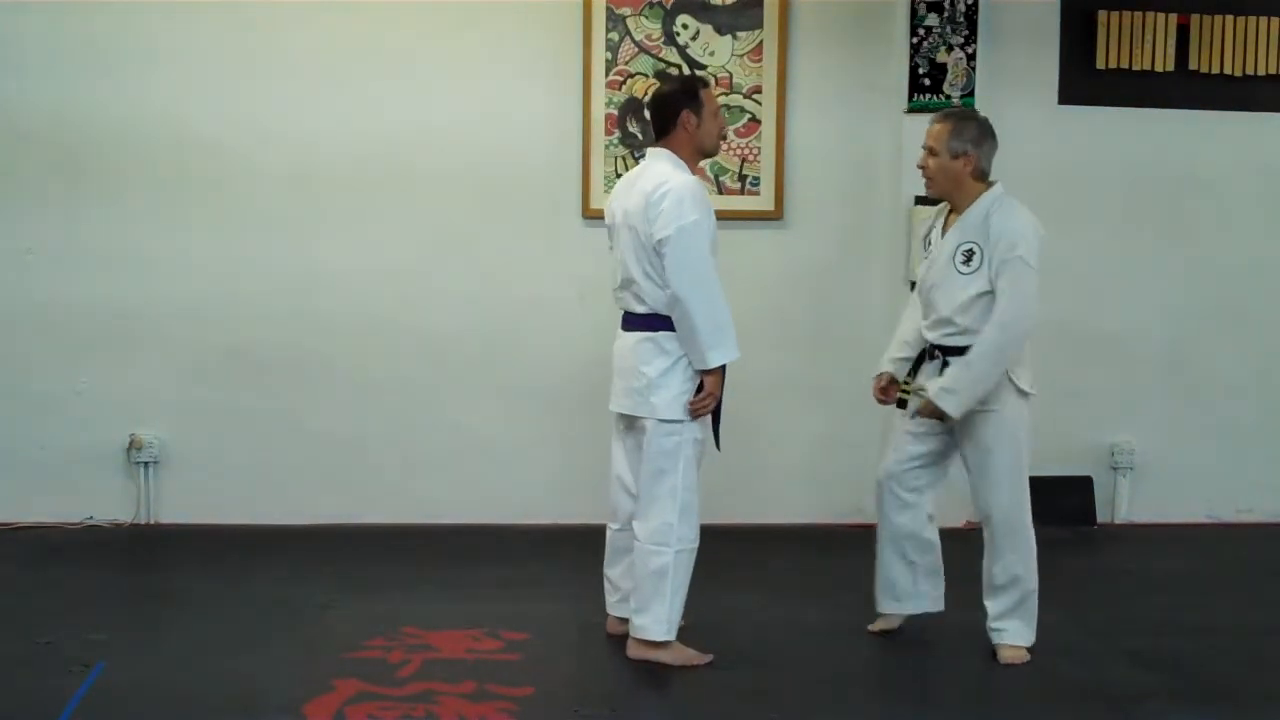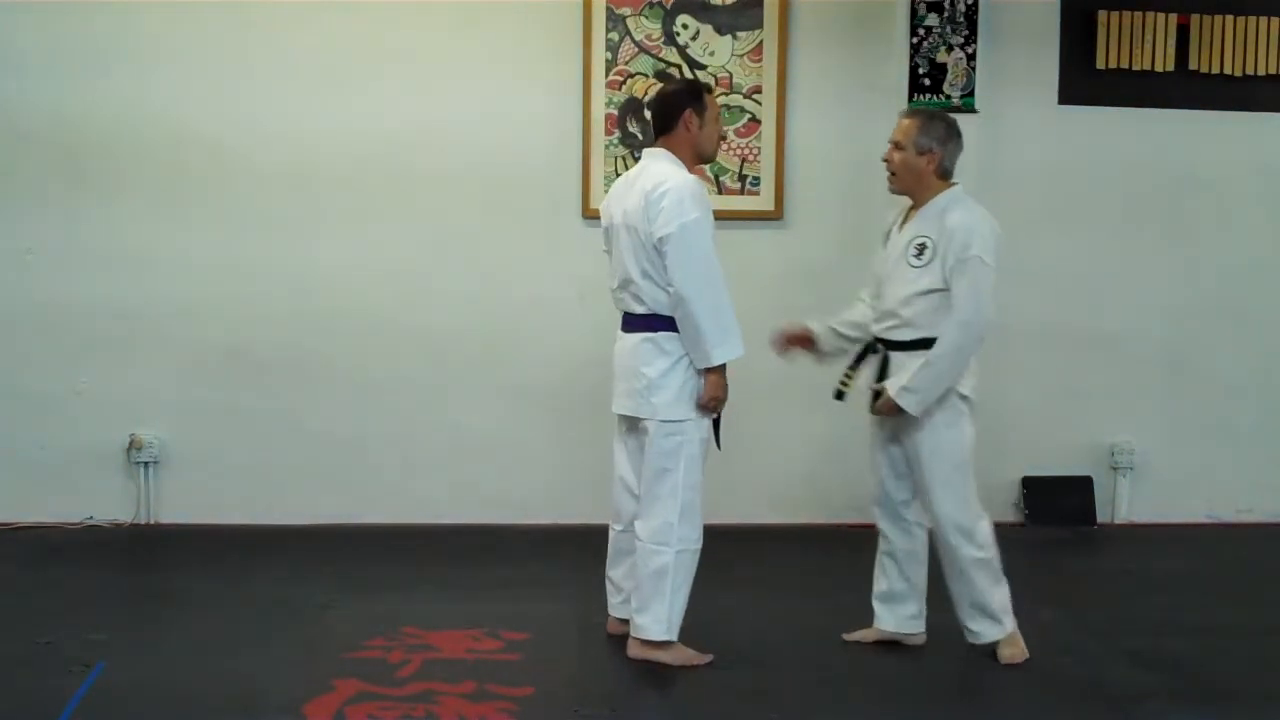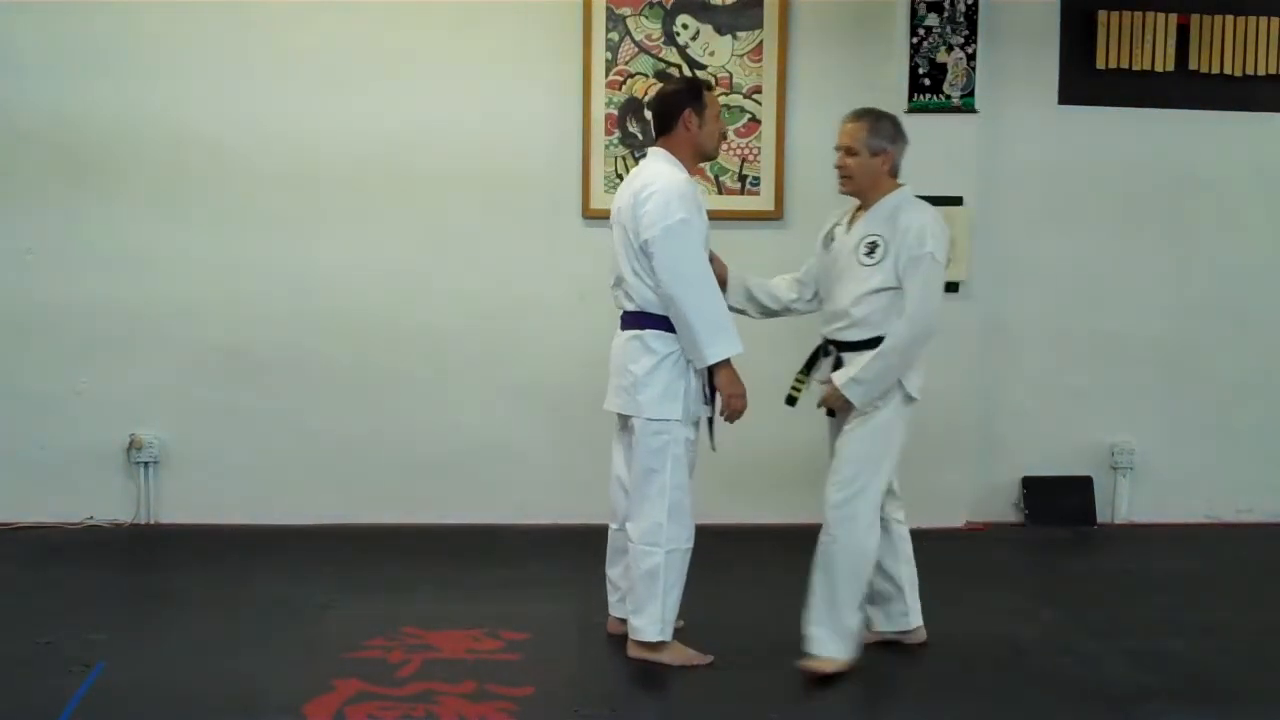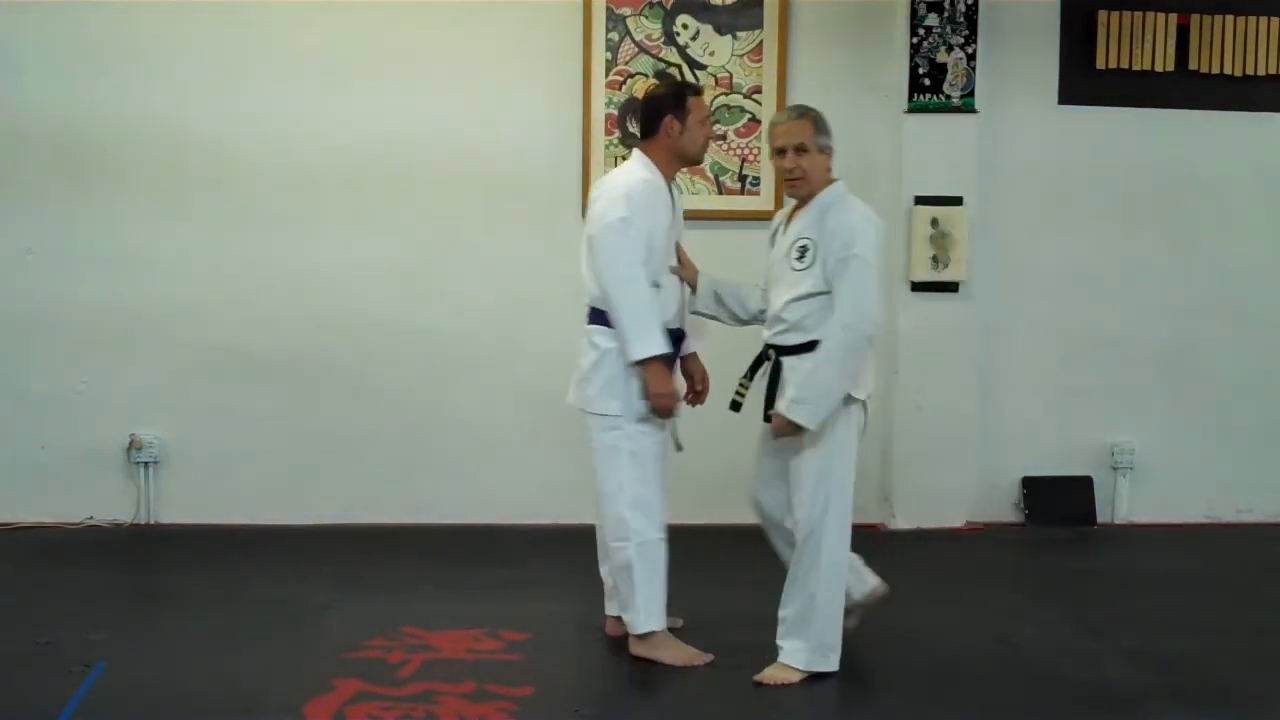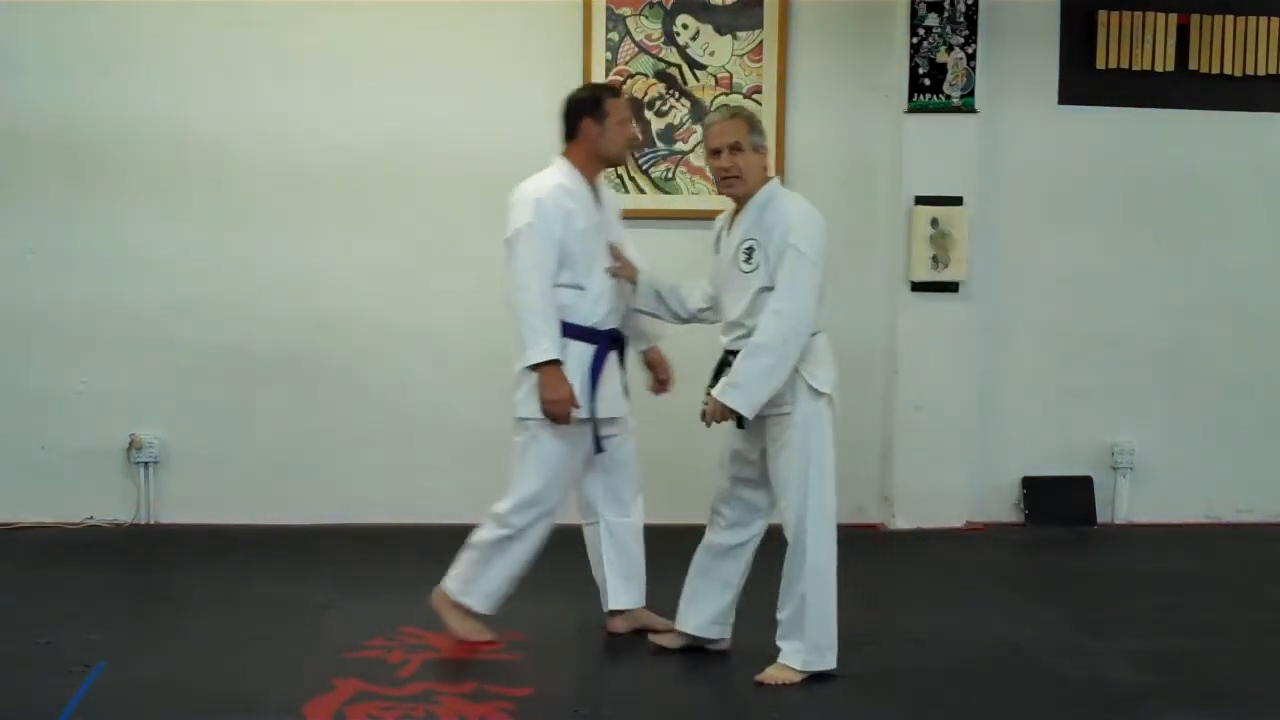
dt=0.4s
person 1, frame 1
left shoulder: (630, 184)
right shoulder: (681, 190)
right elbow: (694, 288)
right wrist: (713, 367)
left hip: (637, 347)
right hip: (669, 358)
left knee: (634, 494)
right knee: (669, 506)
left ankle: (625, 609)
right ankle: (651, 634)
person 1, frame 2
left shoulder: (626, 185)
right shoulder: (680, 188)
right elbow: (695, 287)
right wrist: (715, 366)
left hip: (637, 348)
right hip: (671, 358)
left knee: (637, 495)
right knee: (671, 505)
left ankle: (626, 610)
right ankle: (652, 634)
person 1, frame 3
left shoulder: (643, 181)
right shoulder: (672, 189)
right elbow: (688, 288)
right wrist: (723, 366)
left hip: (645, 352)
right hip: (664, 359)
left knee: (636, 497)
right knee: (663, 506)
left ankle: (626, 609)
right ankle: (650, 634)
person 1, frame 4
left shoulder: (663, 193)
right shoulder: (624, 189)
right elbow: (624, 287)
left wrist: (687, 354)
right wrist: (653, 365)
left hip: (646, 360)
right hip: (624, 363)
left knee: (635, 495)
right knee: (636, 502)
left ankle: (627, 610)
right ankle: (646, 631)
person 1, frame 5
left shoulder: (602, 198)
right shoulder: (543, 197)
right elbow: (534, 292)
left wrist: (648, 346)
right wrist: (548, 371)
left hip: (598, 368)
right hip: (558, 368)
left knee: (616, 493)
right knee: (534, 498)
left ankle: (626, 606)
right ankle: (462, 595)
person 2, frame 1
left shoulder: (1011, 224)
right shoulder: (942, 220)
left elbow: (1010, 325)
left wrist: (951, 392)
right wrist: (895, 365)
left hip: (990, 388)
right hip: (937, 379)
left knee: (1003, 511)
right knee: (898, 483)
left ankle: (1011, 628)
right ankle: (908, 600)
person 2, frame 2
left shoulder: (966, 223)
right shoulder: (902, 221)
left elbow: (968, 324)
left wrist: (908, 390)
right wrist: (822, 335)
left hip: (934, 386)
right hip: (896, 379)
left knee: (952, 511)
right knee: (895, 504)
left ankle: (998, 625)
right ankle: (900, 619)
person 2, frame 3
left shoulder: (918, 224)
right shoulder: (842, 224)
left elbow: (917, 320)
right elbow: (798, 292)
left wrist: (858, 383)
right wrist: (729, 281)
left hip: (878, 381)
right hip: (845, 377)
left knee: (847, 506)
right knee: (875, 503)
left ankle: (832, 640)
right ankle: (900, 620)
person 2, frame 4
left shoulder: (851, 221)
right shoulder: (788, 220)
left elbow: (853, 324)
left wrist: (804, 402)
right wrist: (699, 282)
left hip: (829, 384)
right hip: (787, 379)
left knee: (815, 519)
right knee: (773, 501)
left ankle: (808, 651)
right ankle: (853, 587)
person 2, frame 5
left shoulder: (792, 217)
right shoulder: (728, 224)
left elbow: (791, 317)
right elbow: (714, 303)
left wrist: (740, 391)
right wrist: (640, 282)
left hip: (792, 385)
right hip: (752, 386)
left knee: (805, 518)
right knee: (735, 511)
left ankle: (807, 651)
right ankle: (704, 623)
